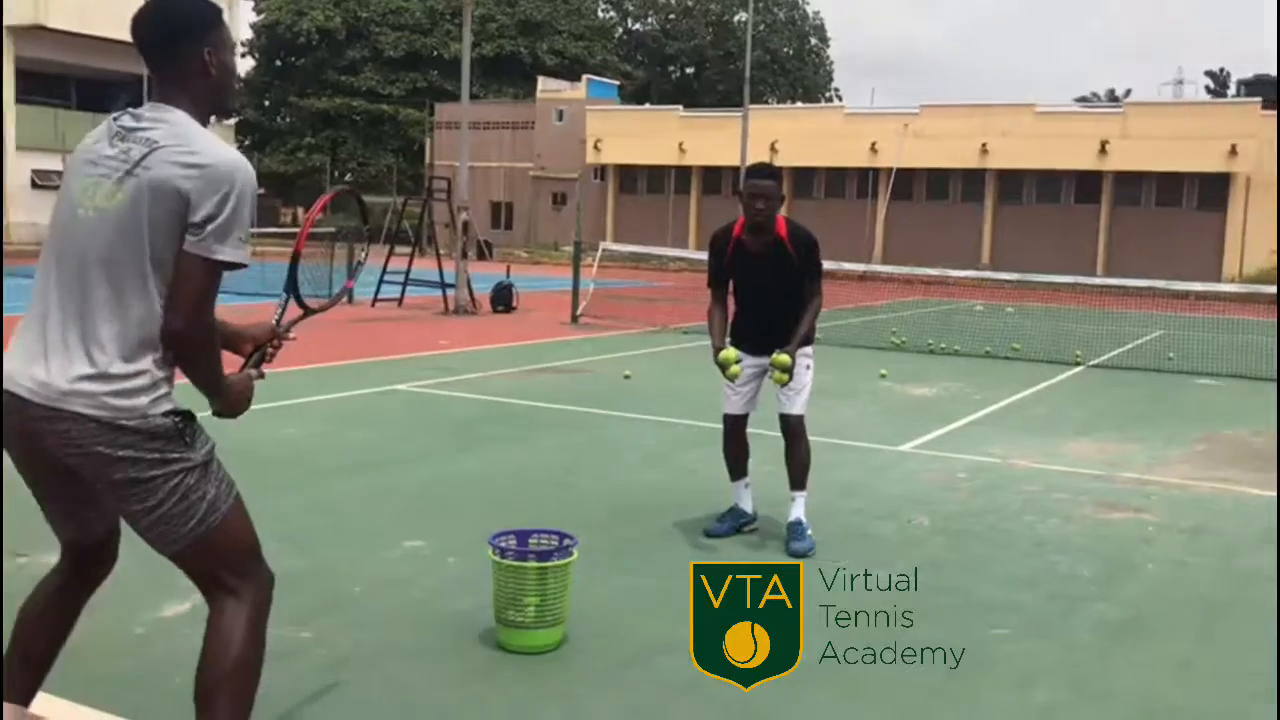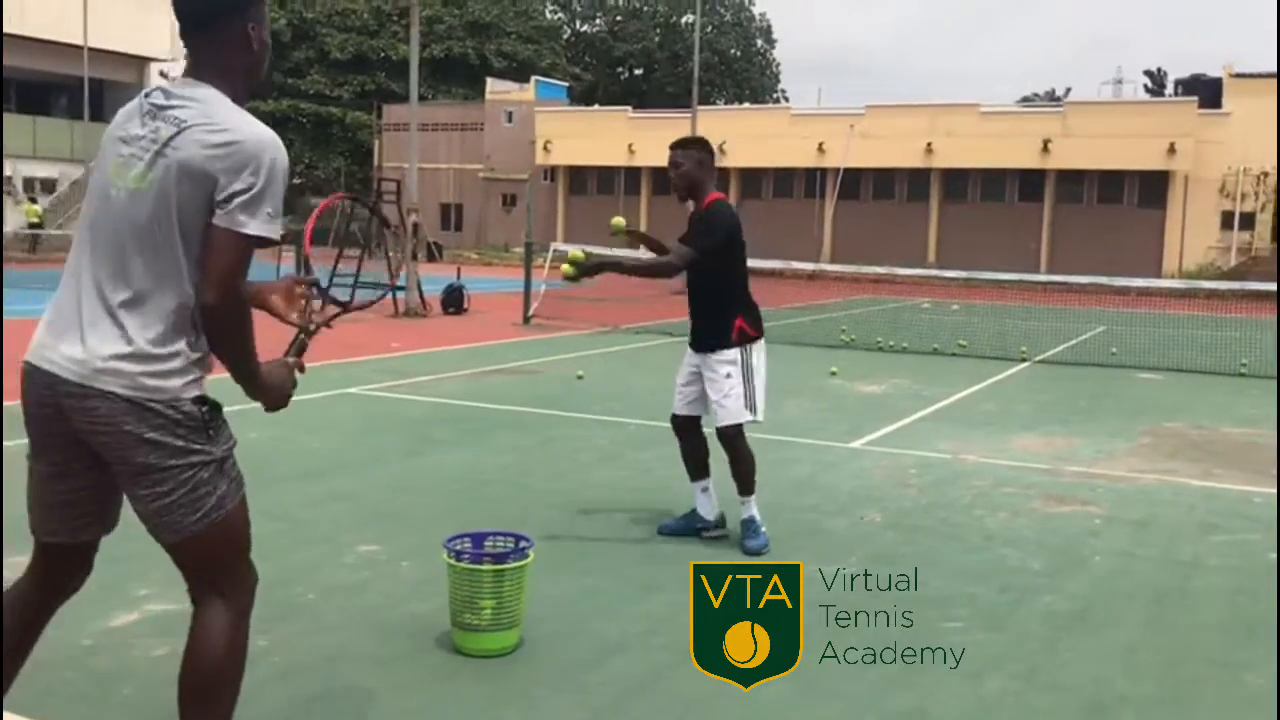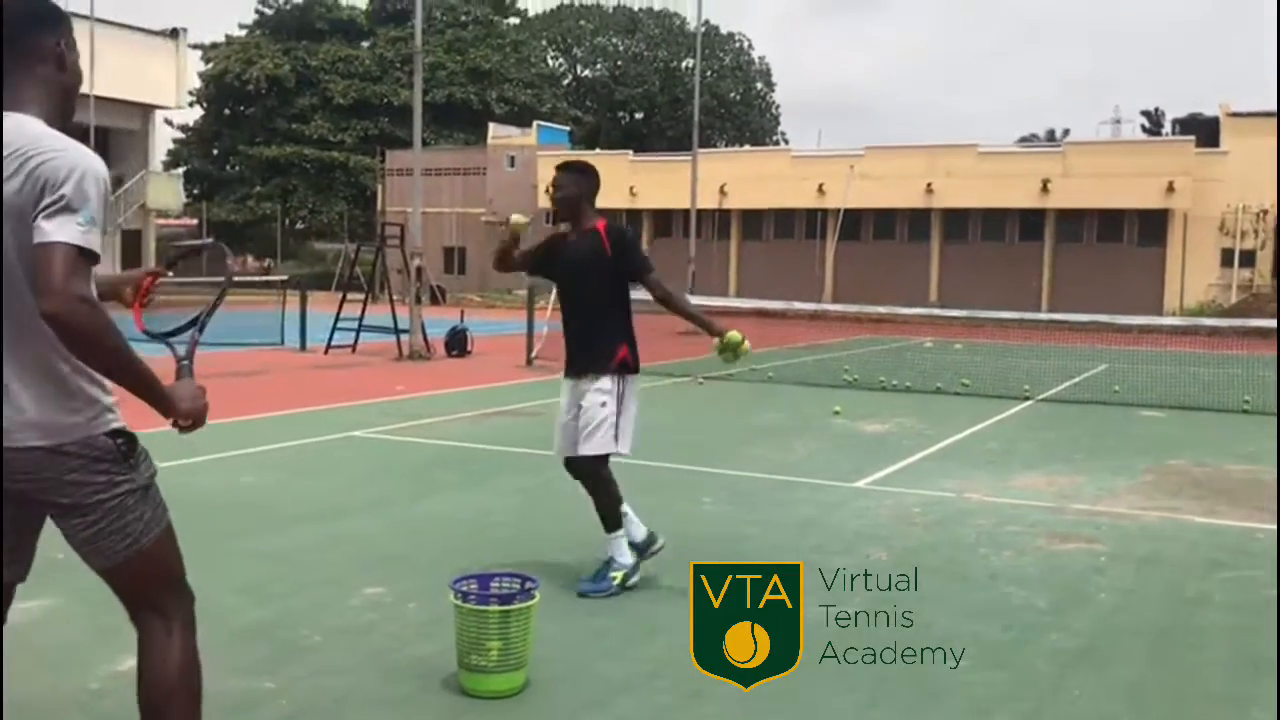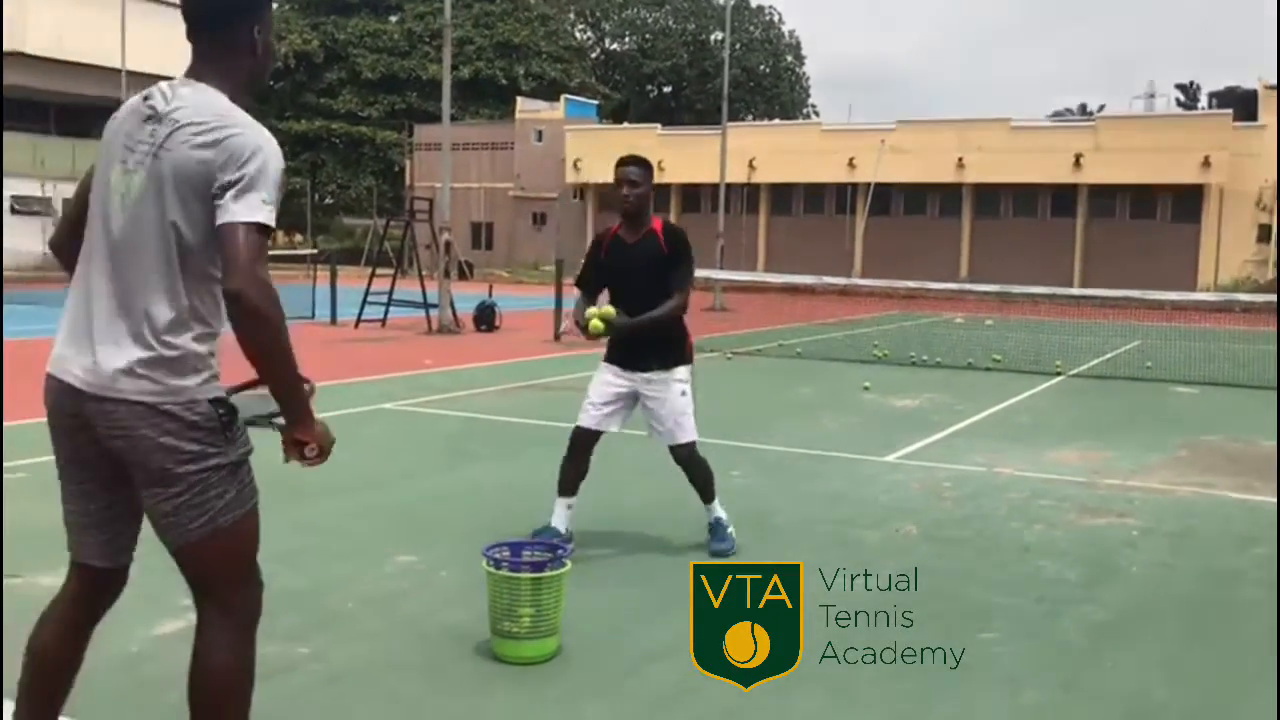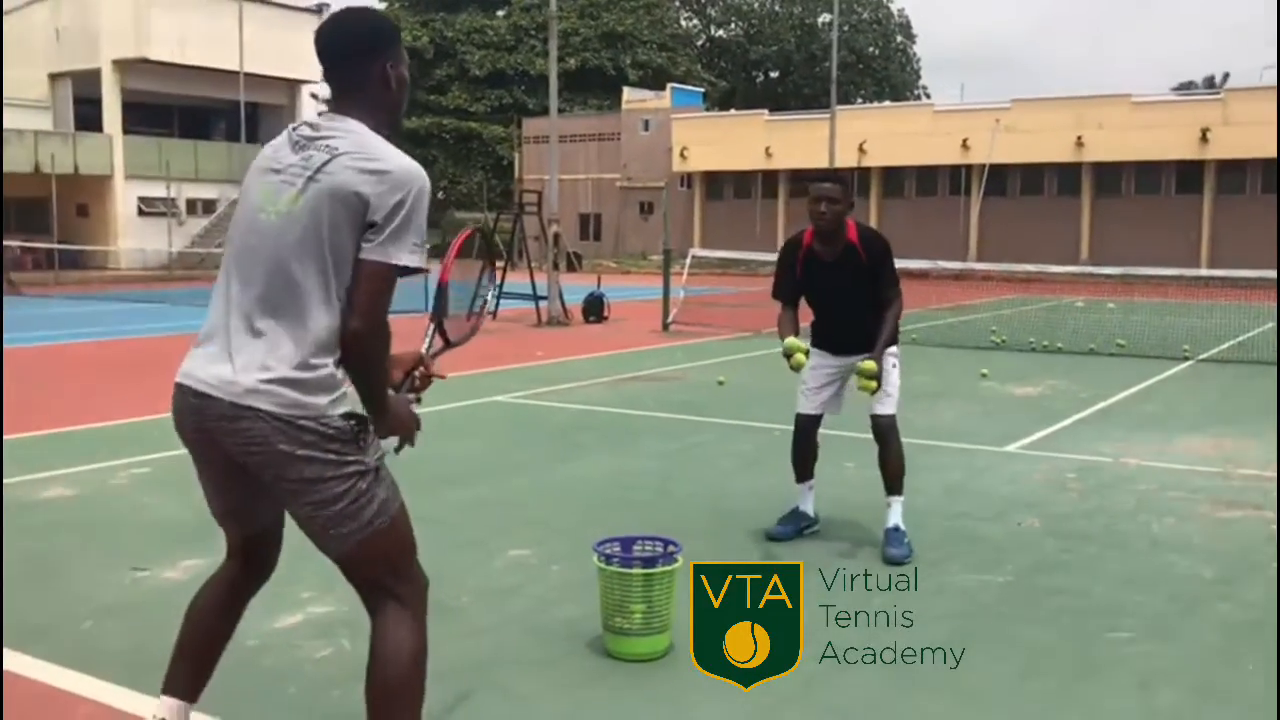
dt=1s
person 1, frame 1
left shoulder: (102, 140)
right shoulder: (219, 167)
right elbow: (181, 323)
left wrist: (230, 335)
right wrist: (222, 390)
right hip: (116, 414)
left knee: (85, 560)
right knee: (242, 585)
person 1, frame 2
left shoulder: (134, 115)
right shoulder: (250, 144)
right elbow: (214, 298)
left wrist: (260, 295)
right wrist: (256, 378)
right hip: (146, 396)
right knee: (226, 588)
person 1, frame 3
right shoulder: (67, 163)
right elbow: (61, 305)
left wrist: (101, 287)
right wrist: (164, 396)
right hip: (69, 439)
right knee: (166, 613)
person 1, frame 4
left shoulder: (129, 117)
right shoulder: (243, 141)
left elbow: (68, 241)
right elbow: (245, 289)
right wrist: (299, 411)
left hip: (73, 385)
right hip: (166, 401)
left knee: (91, 583)
right knee: (230, 601)
person 1, frame 5
left shoulder: (277, 152)
right shoulder: (396, 174)
right elbow: (360, 322)
left wrist: (378, 366)
right wrist: (383, 409)
left hip: (200, 395)
right hip: (293, 416)
left knee: (248, 562)
right knee: (399, 594)
person 2, frame 1
left shoulder: (801, 240)
right shoulder: (723, 241)
left elbow: (814, 297)
right elbow: (718, 300)
left wrist: (795, 345)
right wrist: (718, 345)
left hip: (791, 345)
right hip: (744, 344)
left knee: (792, 423)
right knee: (732, 421)
left ankle: (798, 517)
right ankle: (742, 507)
person 2, frame 2
left shoulder: (716, 215)
right shoulder: (704, 215)
left elbow: (671, 266)
right elbow: (681, 259)
left wrist: (606, 263)
right wrist: (644, 239)
left hip: (733, 341)
right hip: (704, 340)
left knee: (730, 431)
right knee: (684, 422)
left ankle: (751, 518)
right ankle: (707, 512)
person 2, frame 3
left shoulder: (615, 239)
right shoulder: (556, 246)
left elbow: (659, 290)
right elbow: (503, 264)
left wrist: (710, 327)
right wrist: (509, 243)
left hip: (610, 370)
right hip: (576, 372)
left knee: (593, 463)
right knee: (573, 462)
left ankle: (624, 561)
right ankle: (638, 535)
person 2, frame 4
left shoulder: (673, 239)
right shoulder: (603, 244)
left elbow: (682, 300)
right elbow: (587, 296)
left wrist: (636, 323)
right wrist: (584, 318)
left hip: (667, 365)
right hip: (618, 362)
left knee: (683, 450)
right knee: (582, 438)
left ankle: (718, 520)
right ankle: (559, 526)
person 2, frame 5
left shoulder: (871, 243)
right shoulder: (794, 251)
left elbow: (894, 302)
right elbow: (788, 307)
left wrist: (879, 352)
right wrist: (790, 343)
left hip: (875, 346)
right hip: (825, 348)
left knee: (884, 425)
right knee: (804, 423)
left ankle: (895, 522)
right ankle: (805, 509)
